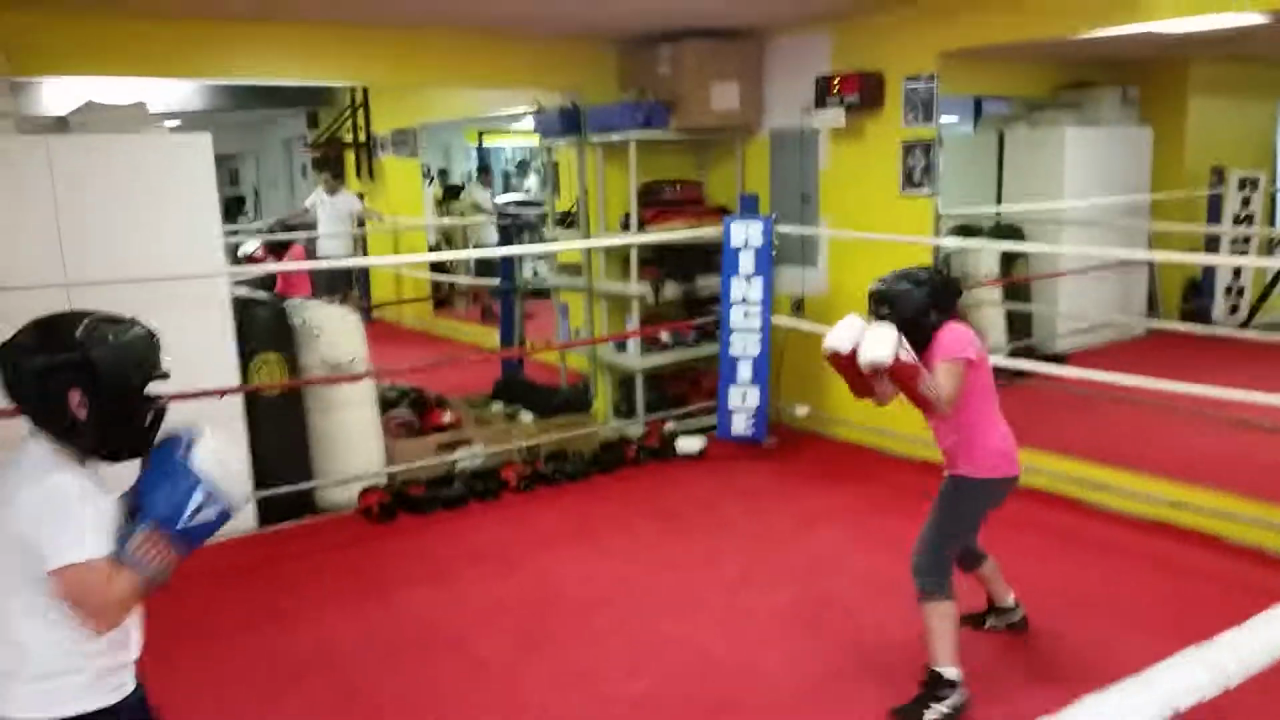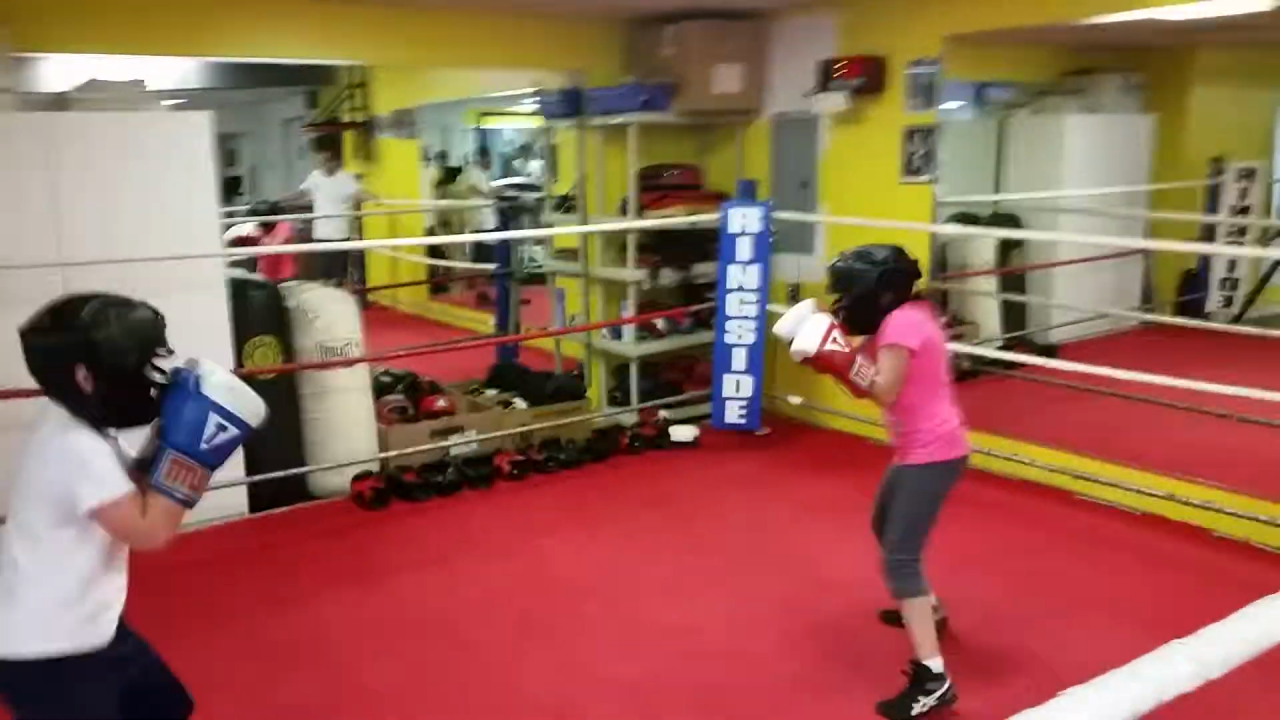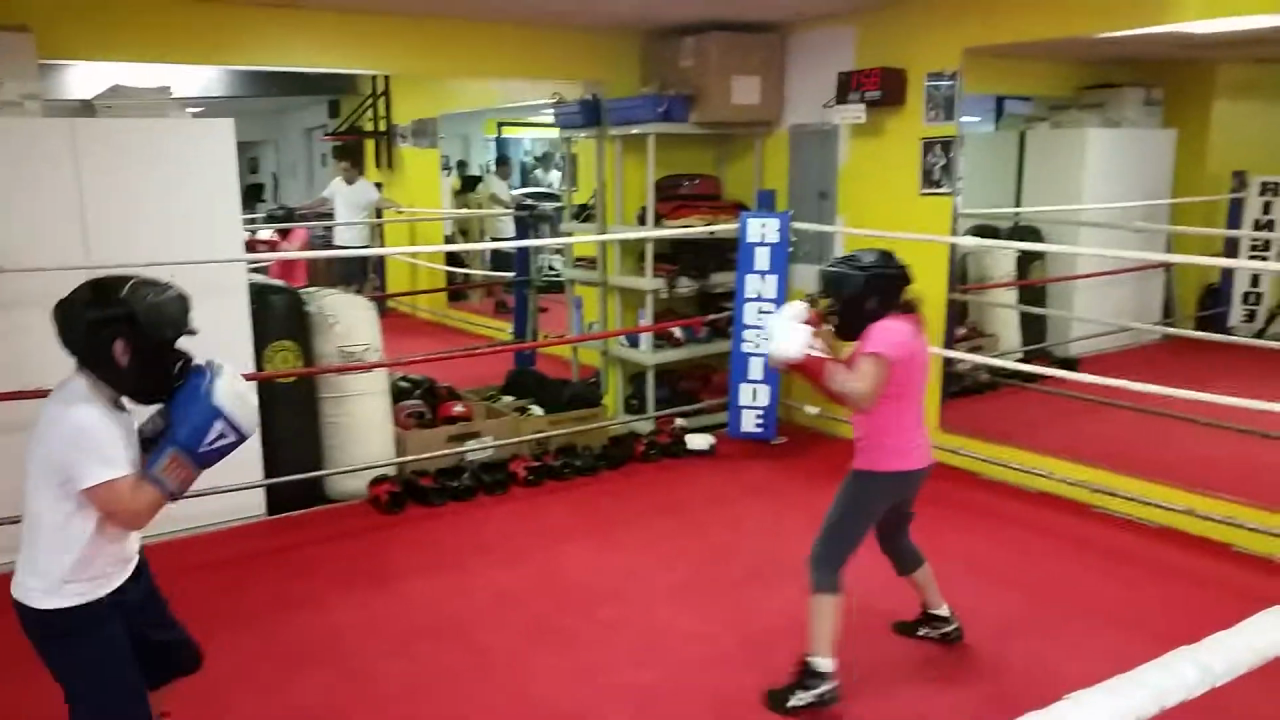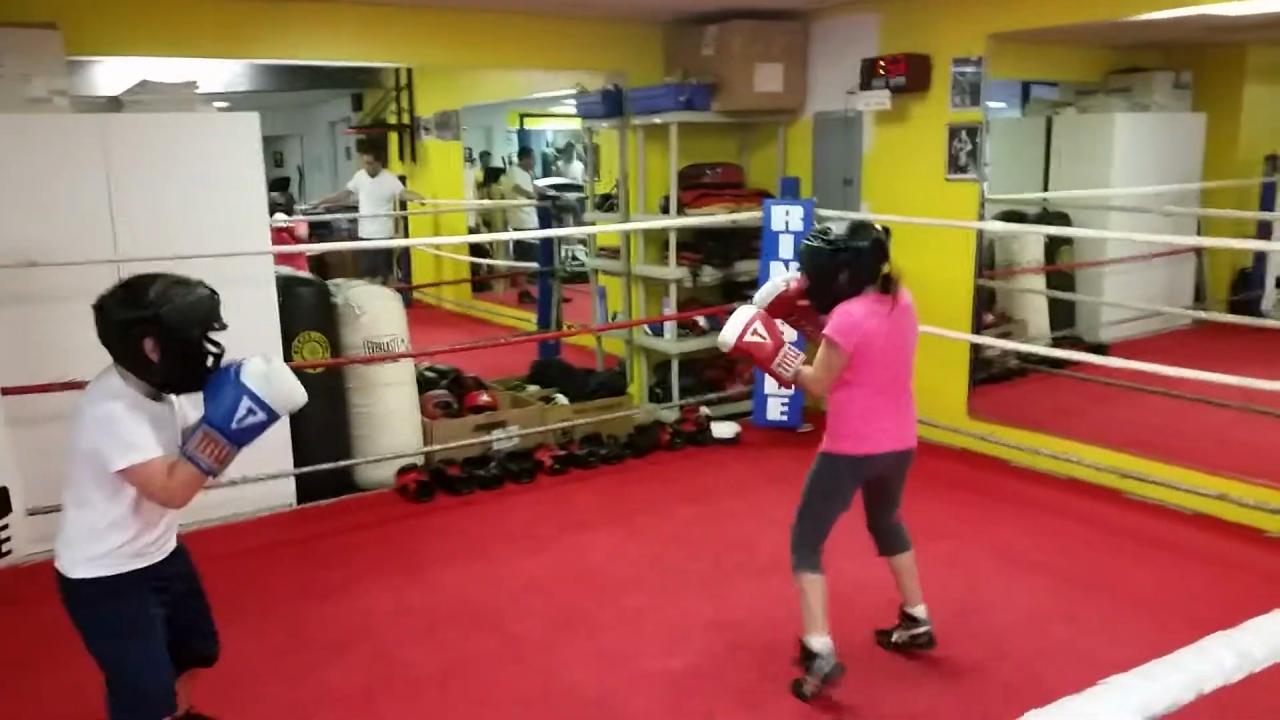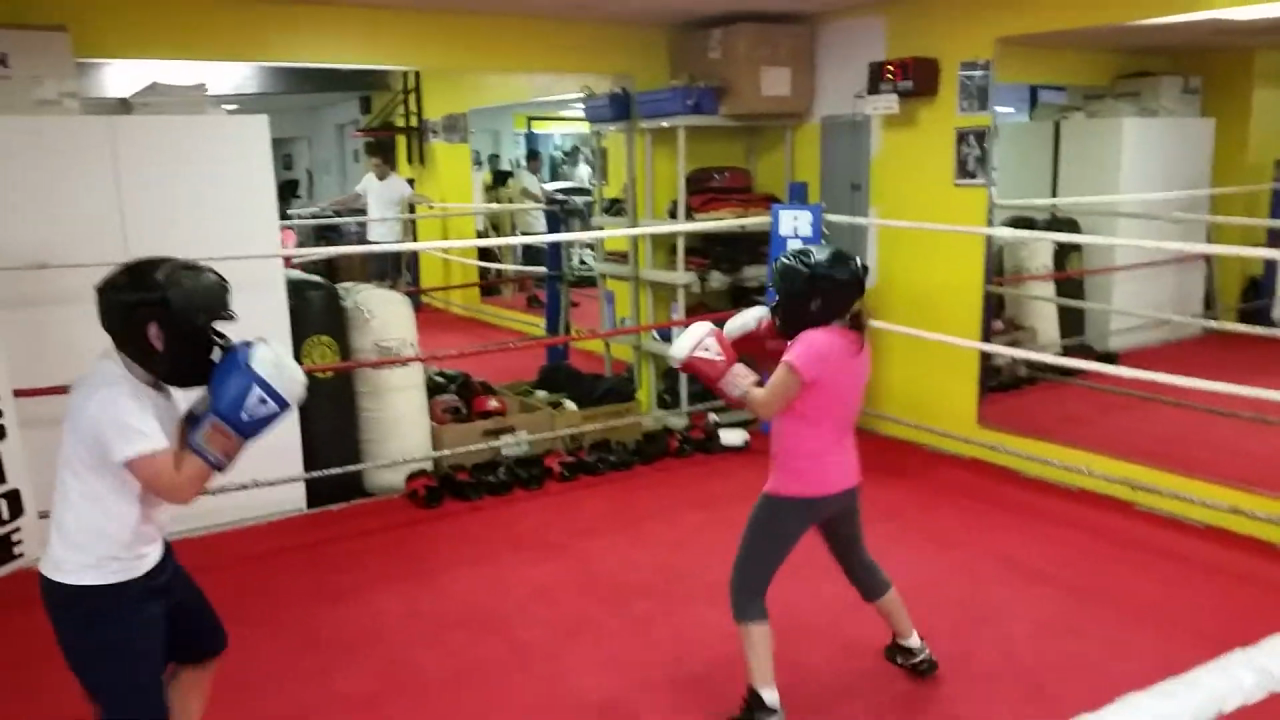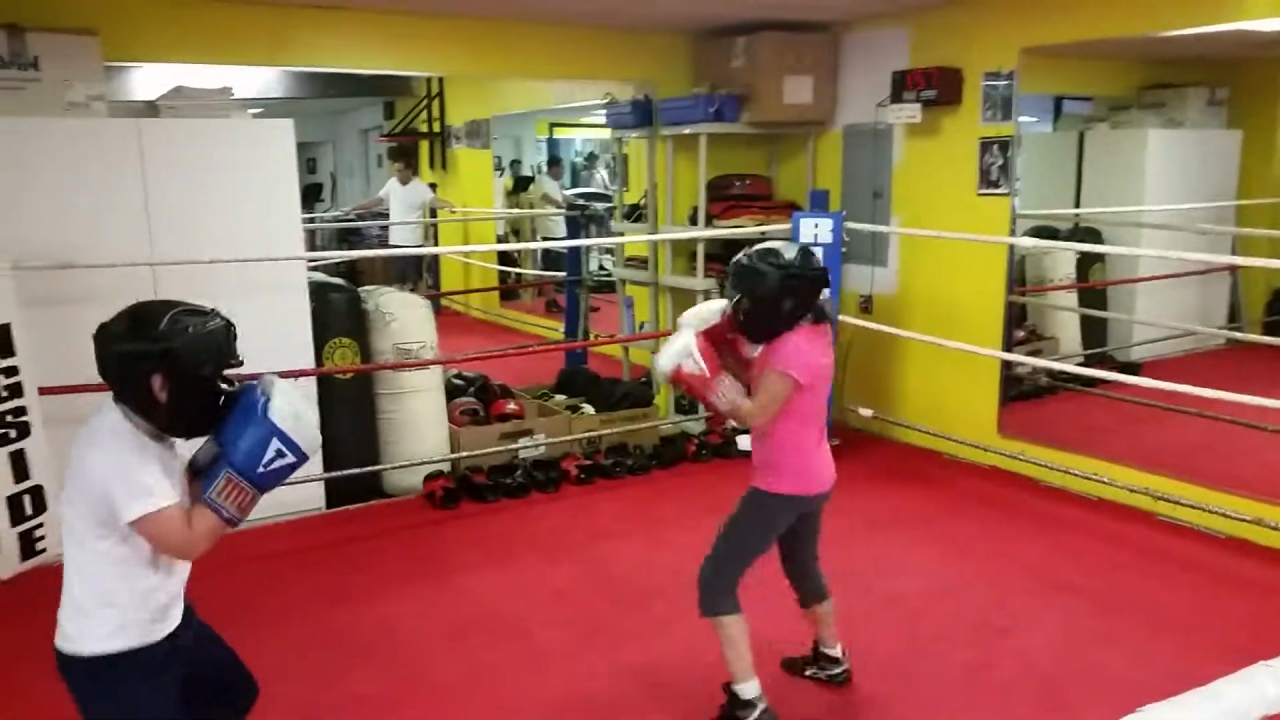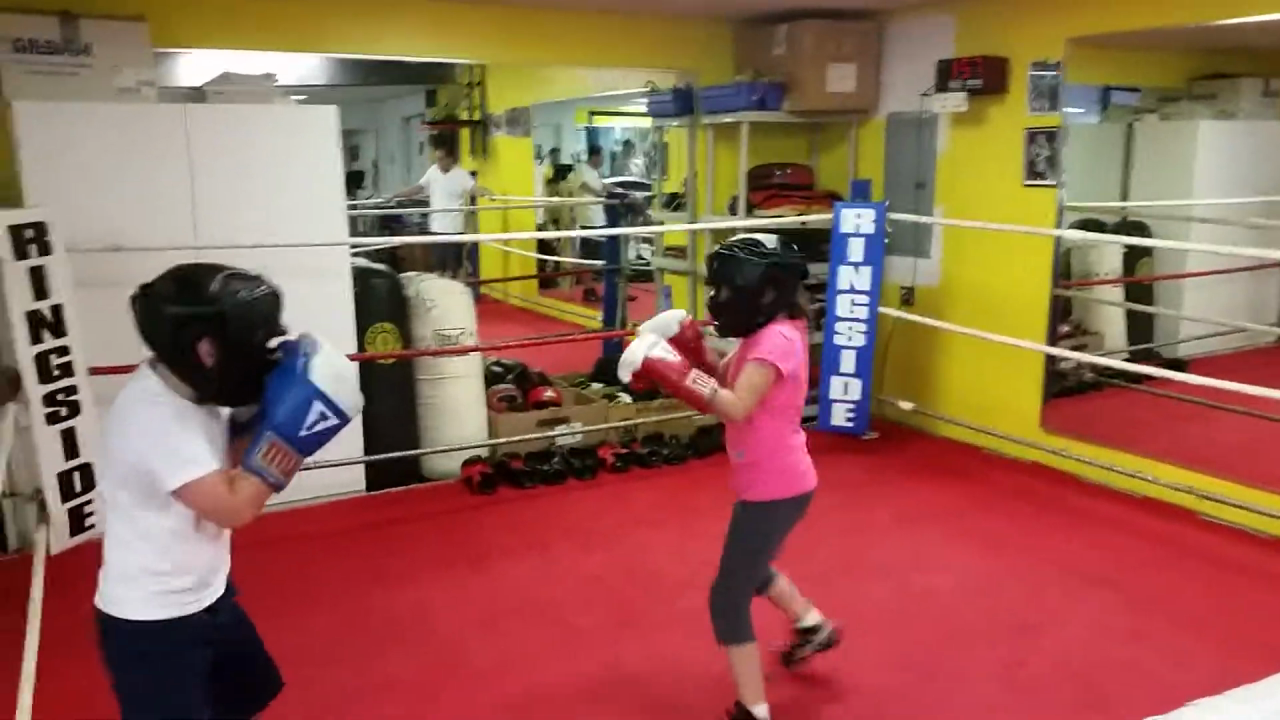
dt=0.3s
person 1, frame 1
left shoulder: (952, 335)
right shoulder: (934, 339)
left elbow: (942, 401)
right elbow: (880, 394)
left wrist: (899, 366)
right wrist: (857, 361)
left hip: (983, 467)
right hip: (972, 463)
left knee: (928, 562)
right knee: (956, 540)
right ankle: (1007, 609)
person 1, frame 2
left shoulder: (902, 322)
right shoulder: (908, 315)
left elbow: (883, 393)
right elbow: (862, 365)
left wrist: (838, 356)
right wrist: (818, 342)
left hip: (932, 452)
right hip: (922, 447)
left knee: (898, 558)
right knee: (886, 523)
left ankle: (932, 678)
right ankle: (926, 607)
person 1, frame 3
left shoulder: (883, 332)
right shoulder: (903, 325)
left elbow: (861, 395)
right elbow: (847, 375)
left wrist: (817, 364)
right wrist: (814, 341)
left hip: (882, 466)
right hip: (913, 461)
left knee: (825, 558)
right knee: (894, 538)
left ankle: (817, 677)
right ankle: (940, 617)
person 1, frame 4
left shoulder: (848, 315)
right shoulder: (900, 301)
left elbow: (818, 382)
left wrist: (769, 353)
right wrist: (804, 316)
left hip: (852, 447)
right hip: (900, 442)
left knee: (806, 540)
right knee: (885, 522)
left ankle: (820, 652)
right ankle: (916, 620)
person 1, frame 5
left shoulder: (812, 346)
right shoulder: (855, 340)
left elbow: (764, 406)
left wrist: (720, 368)
right wrist: (769, 352)
left hip: (796, 488)
right hip: (842, 482)
left knee: (746, 584)
right knee: (858, 563)
right ankle: (914, 648)
person 1, frame 6
left shoulder: (794, 348)
right shoulder: (810, 334)
left elbow: (757, 415)
right elbow: (760, 379)
left wrist: (703, 379)
right wrist: (730, 348)
left hip: (783, 485)
right hip: (812, 480)
left knee: (715, 580)
right knee: (801, 567)
right ankle: (830, 656)
person 1, frame 7
left shoulder: (777, 340)
right shoulder: (759, 335)
left elbow: (735, 408)
right elbow: (724, 381)
left wrist: (675, 375)
right wrist: (692, 352)
left hip: (774, 489)
right hip: (772, 483)
left knee: (726, 600)
right knee: (749, 567)
right ankle: (813, 626)
person 2, frame 1
left shoulder: (46, 460)
right shoulder: (56, 488)
left elbow: (111, 547)
right elbow: (102, 606)
left wrist: (154, 496)
right wrist: (170, 521)
person 2, frame 2
left shoulder: (71, 429)
right shoulder: (75, 450)
left elbow: (132, 494)
right elbow: (147, 531)
left wrist: (172, 439)
right wrist: (189, 449)
left hip: (88, 636)
right hip: (51, 659)
person 2, frame 3
left shoulder: (97, 397)
right shoulder: (80, 420)
left elbow: (133, 464)
right elbow: (129, 511)
left wrist: (172, 420)
right wrist: (191, 437)
left hip: (117, 575)
right hip: (70, 602)
left knee: (173, 659)
person 2, frame 4
left shoulder: (155, 389)
right shoulder: (112, 410)
left elbow: (186, 447)
right elbow: (172, 490)
left wrist: (237, 403)
right wrist: (226, 422)
left hip: (158, 556)
right hip: (104, 578)
left knee: (192, 650)
person 2, frame 5
left shoulder: (142, 379)
right shoulder: (114, 396)
left elbow: (175, 446)
right elbow: (179, 484)
left wrist: (224, 395)
right wrist: (232, 410)
left hip: (142, 562)
right hip: (93, 583)
left knee: (199, 646)
person 2, frame 6
left shoulder: (141, 426)
right shoulder: (117, 450)
left elbow: (183, 500)
right elbow: (189, 539)
left wrist: (226, 446)
right wrist: (247, 464)
left hip: (165, 623)
right hip: (115, 652)
person 2, frame 7
left shoulder: (179, 392)
right shoulder: (156, 417)
left elbow: (223, 466)
right elbow: (232, 509)
left wrist: (262, 411)
right wrist: (287, 429)
left hip: (204, 597)
right hip: (153, 622)
